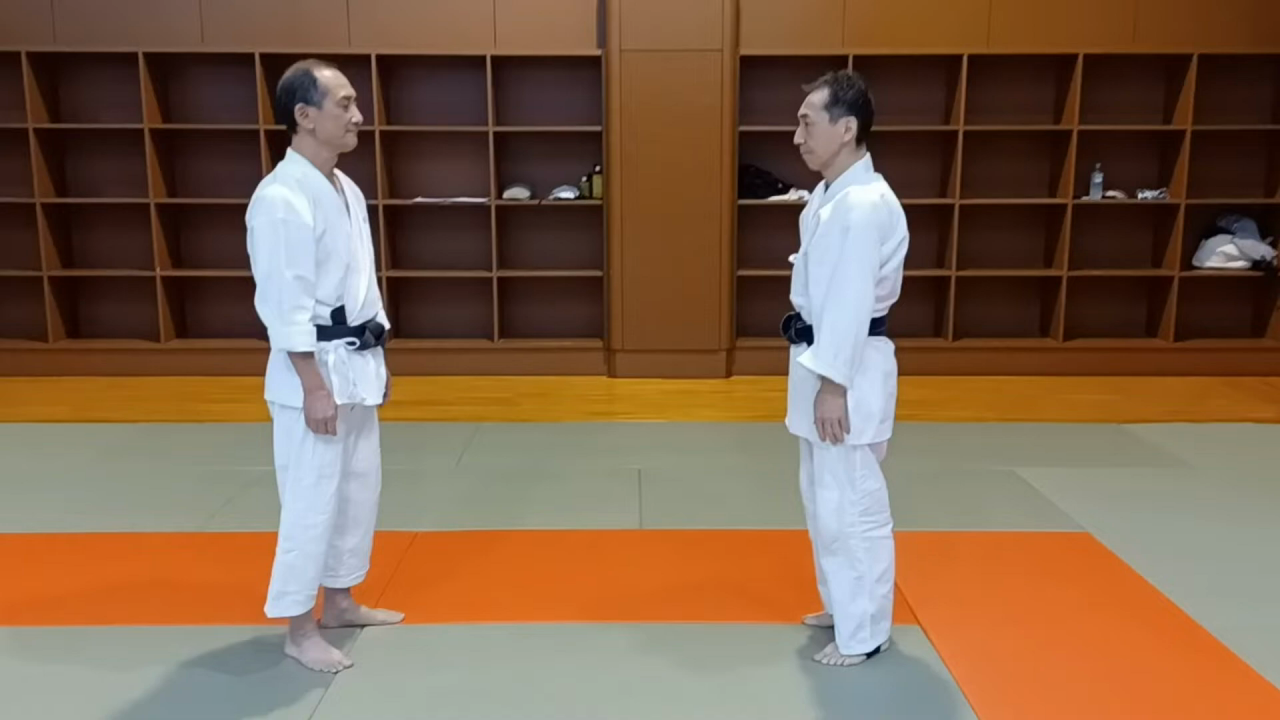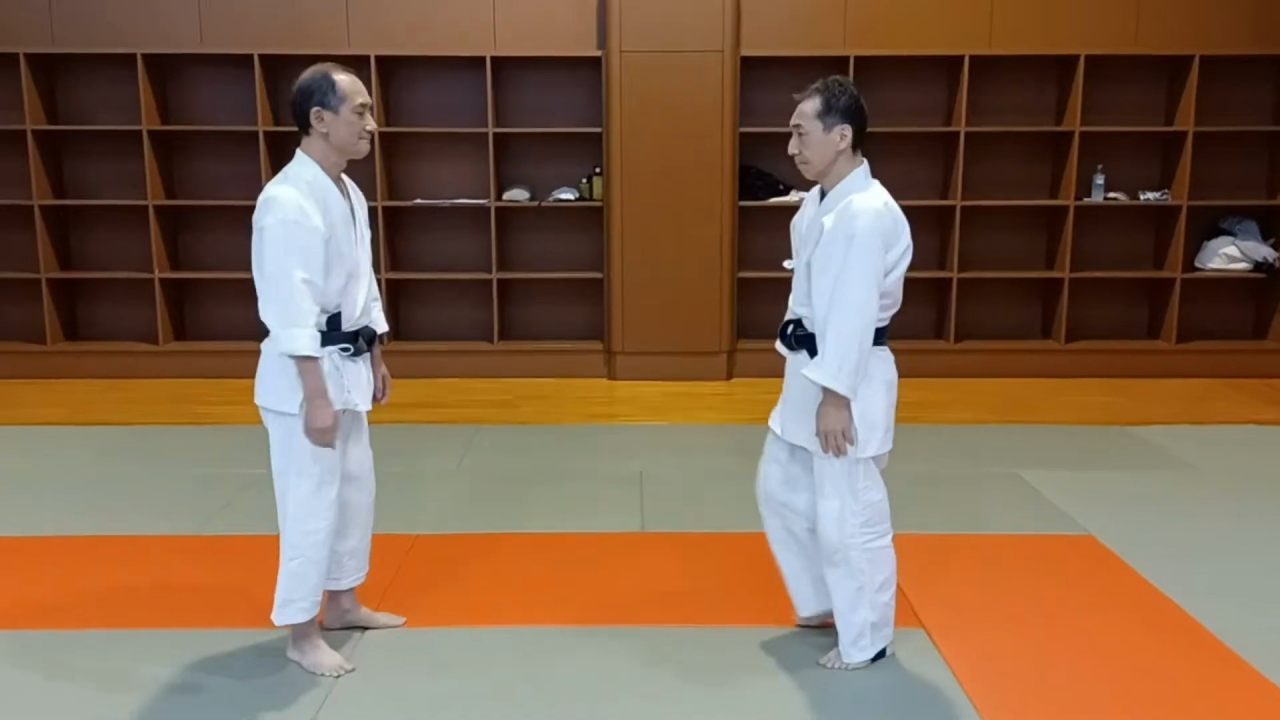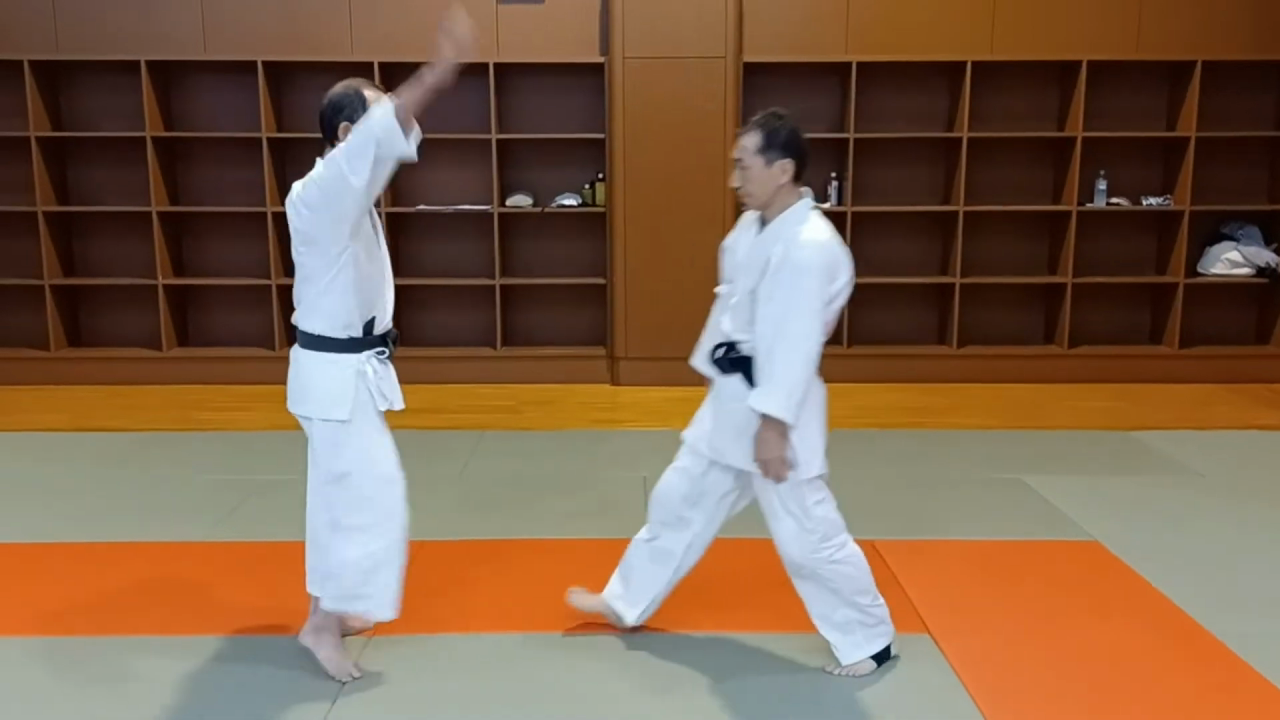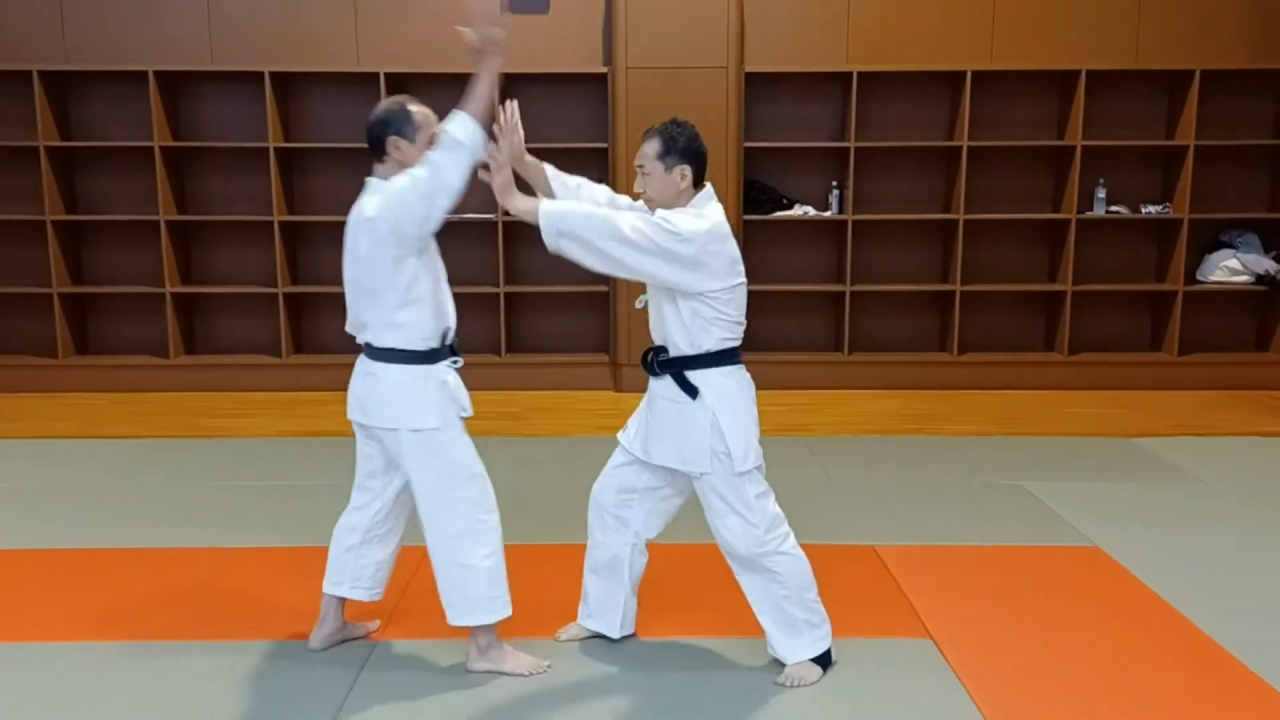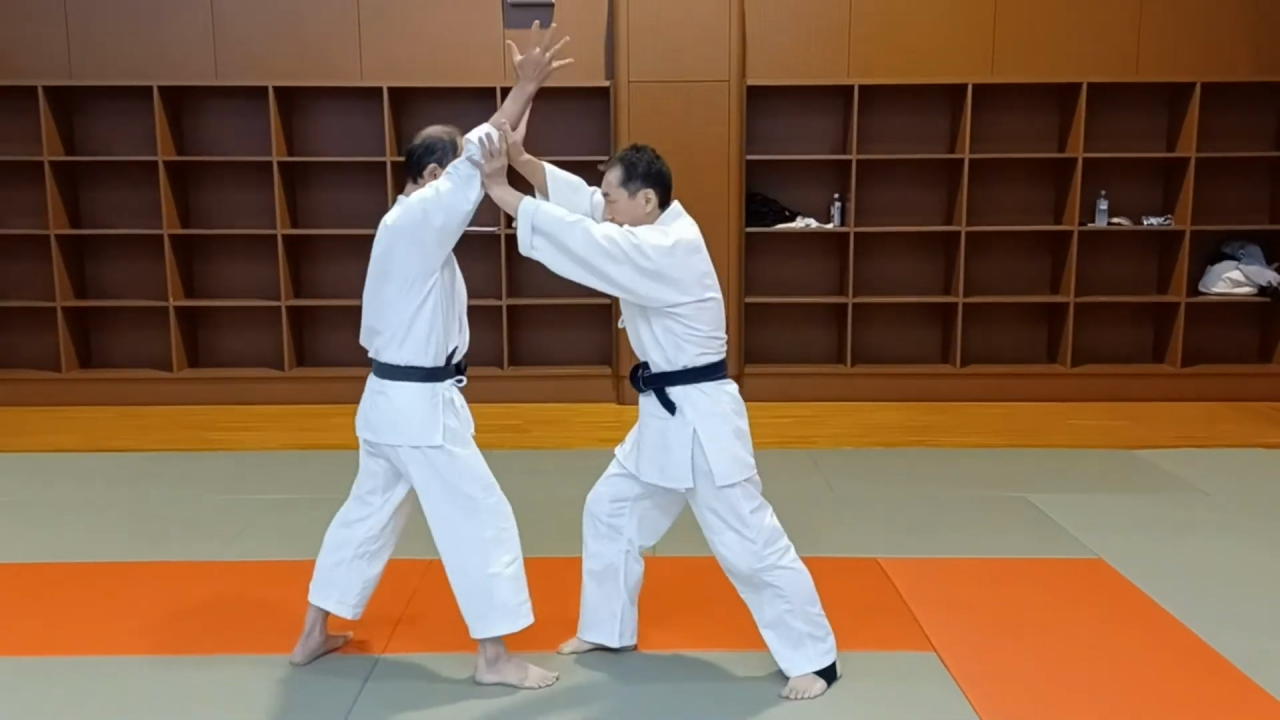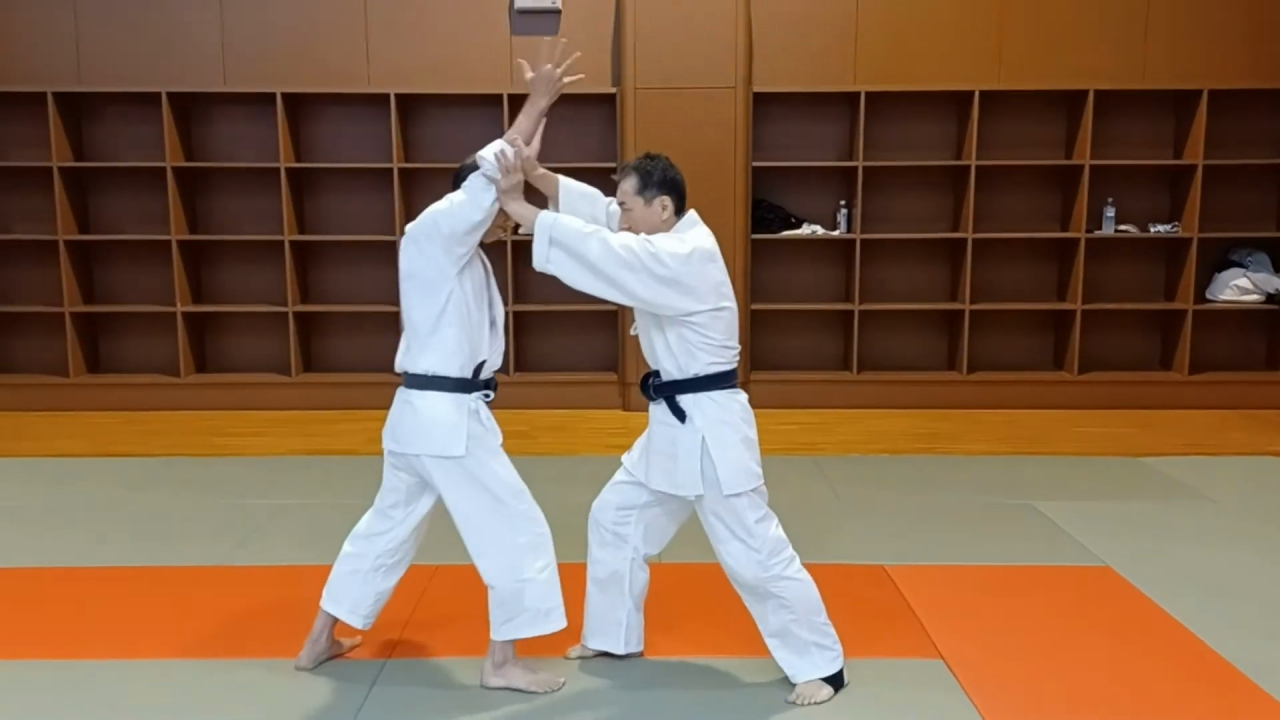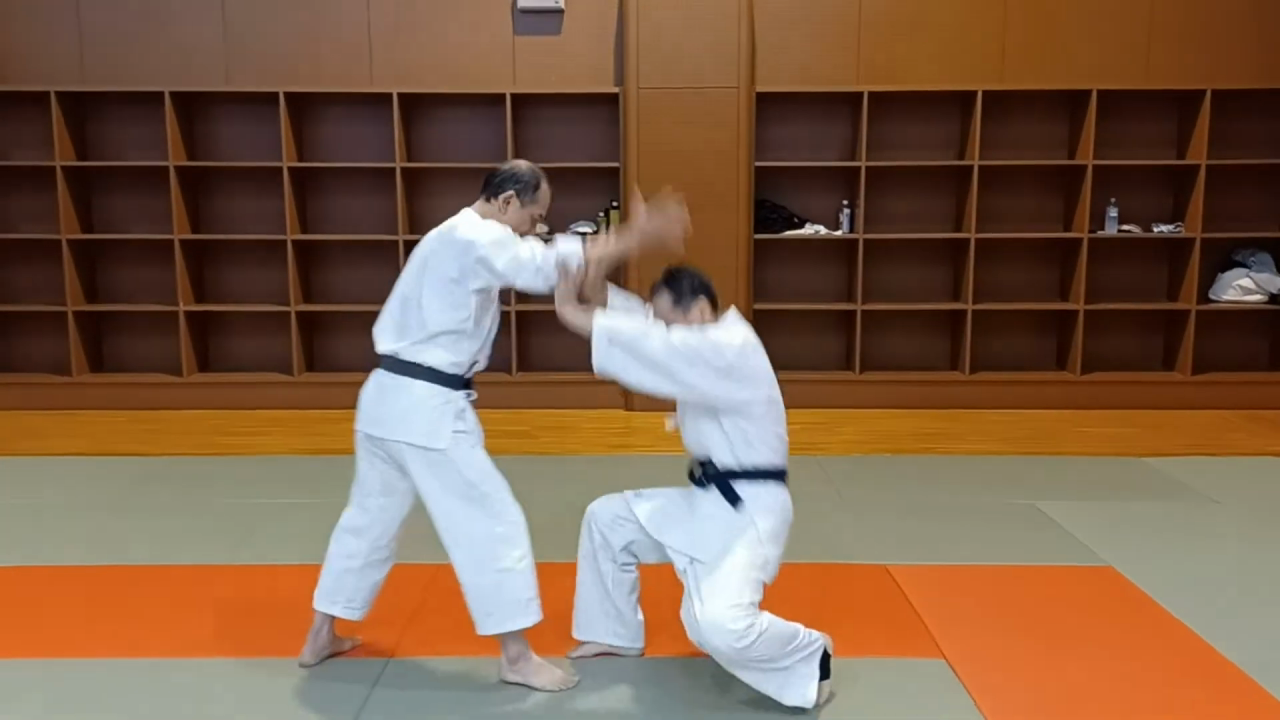
dt=0.5s
person 1, frame 1
left shoulder: (345, 189)
right shoulder: (281, 198)
right elbow: (284, 304)
left wrist: (375, 358)
right wrist: (315, 387)
left hip: (355, 363)
right hip: (314, 370)
left knee: (358, 486)
right knee: (312, 498)
left ankle: (339, 601)
right ankle: (299, 628)
person 1, frame 2
left shoulder: (347, 192)
right shoulder: (289, 201)
right elbow: (290, 307)
left wrist: (374, 358)
right wrist: (315, 396)
left hip: (345, 365)
right hip: (303, 374)
left knee: (354, 488)
right knee: (311, 504)
left ankle: (341, 602)
right ankle: (302, 632)
person 1, frame 3
left shoulder: (348, 196)
right shoulder: (318, 195)
right elbow: (372, 141)
right wrist: (440, 69)
left hip: (348, 367)
right hip: (336, 375)
left knee: (341, 497)
right knee: (375, 497)
left ankle: (330, 613)
right ankle: (329, 625)
person 1, frame 4
left shoulder: (373, 209)
right shoulder: (397, 208)
right elbow: (459, 148)
right wrist: (490, 61)
left hip: (380, 379)
right hip: (412, 388)
left knee: (375, 501)
right knee: (464, 507)
left ankle: (331, 620)
right ankle: (484, 643)
person 1, frame 5
left shoulder: (407, 227)
right shoulder: (416, 222)
right elbow: (474, 163)
right wrist: (526, 87)
left hip: (391, 398)
right hip: (421, 406)
left knee: (368, 513)
right knee: (480, 520)
left ankle: (314, 634)
right ankle: (494, 656)
person 1, frame 6
left shoulder: (459, 250)
right shoulder: (432, 232)
right elbow: (489, 176)
right wrist: (538, 103)
left hip: (420, 413)
right hip: (447, 417)
left knee: (388, 525)
right knee: (515, 530)
left ankle: (320, 639)
right ankle: (501, 660)
person 1, frame 7
left shoulder: (450, 239)
right shoulder: (476, 239)
right elbow: (550, 267)
right wrist: (637, 235)
left hip: (386, 397)
right hip: (429, 411)
left knee: (368, 519)
right knee: (490, 524)
left ankle: (321, 635)
right ankle: (516, 656)
person 2, frame 1
left shoulder: (864, 205)
right shoulder: (832, 194)
left elbow: (850, 304)
left wrist: (832, 387)
left hip: (849, 369)
right hip: (825, 360)
left knee: (851, 506)
right knee: (824, 499)
left ankle: (863, 633)
right ankle: (846, 606)
person 2, frame 2
left shoulder: (869, 213)
right shoulder: (820, 202)
left elbow: (854, 314)
left wrist: (836, 397)
left hip: (849, 378)
right hip: (813, 369)
left knee: (848, 519)
right knee: (781, 493)
left ankle: (864, 640)
right ankle: (825, 601)
person 2, frame 3
left shoulder: (811, 246)
right shoulder: (751, 230)
left elbow: (792, 341)
left wrist: (777, 425)
right wrist: (719, 386)
left hip: (779, 403)
right hip: (734, 395)
left knee: (808, 535)
right knee: (680, 501)
left ankle: (870, 642)
right ankle: (625, 602)
person 2, frame 4
left shoulder: (697, 233)
right shoulder: (668, 218)
left elbow: (609, 233)
right elbow: (598, 204)
left wrist: (518, 204)
right wrist: (525, 163)
left hip: (712, 401)
right hip: (671, 394)
left knee: (752, 531)
right knee: (616, 502)
left ankle: (809, 645)
right ankle: (605, 618)
person 2, frame 5
left shoulder: (667, 251)
right shoulder: (658, 232)
left elbow: (584, 241)
right elbow: (581, 203)
left wrist: (504, 193)
right wrist: (522, 161)
left hip: (700, 415)
right hip: (664, 414)
left knee: (751, 544)
right knee: (610, 513)
left ankle: (815, 658)
right ankle: (607, 629)
person 2, frame 6
left shoulder: (684, 258)
right shoulder: (670, 243)
left elbow: (601, 252)
right elbow: (595, 211)
left wrist: (520, 209)
right wrist: (536, 175)
left hip: (710, 423)
right hip: (673, 421)
left knee: (756, 555)
right knee: (614, 520)
left ankle: (822, 665)
right ankle: (613, 637)
person 2, frame 7
left shoulder: (731, 351)
right shoulder: (713, 339)
left elbow: (655, 354)
right elbow: (641, 323)
left wrist: (578, 315)
right wrist: (592, 290)
left hip: (750, 513)
right hip: (711, 501)
left knee: (714, 627)
right knee: (607, 519)
left ankle: (809, 660)
right ankle: (616, 633)
